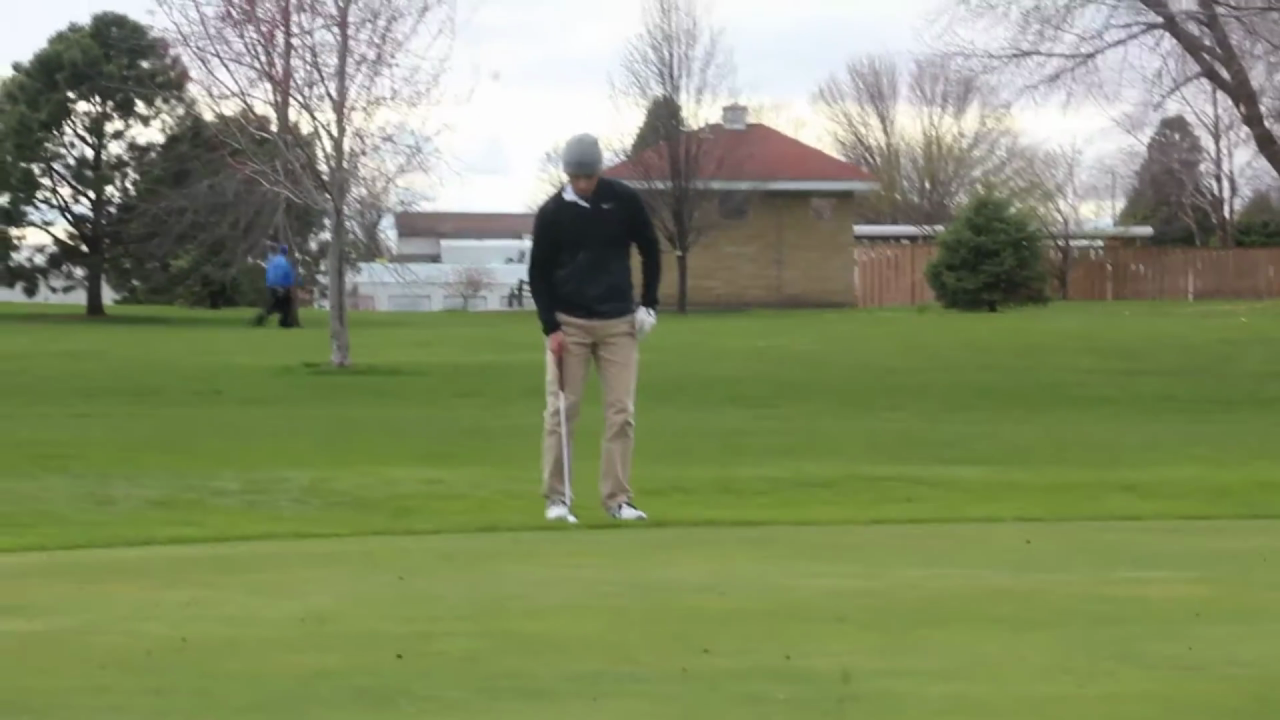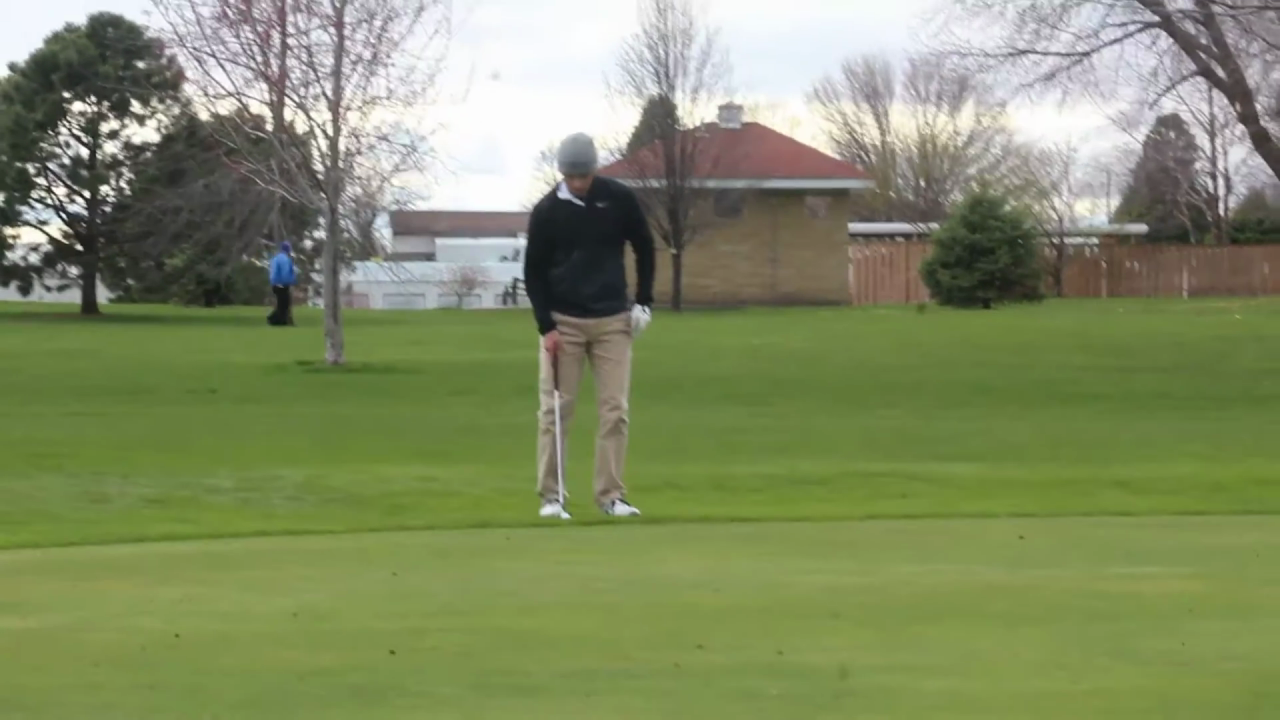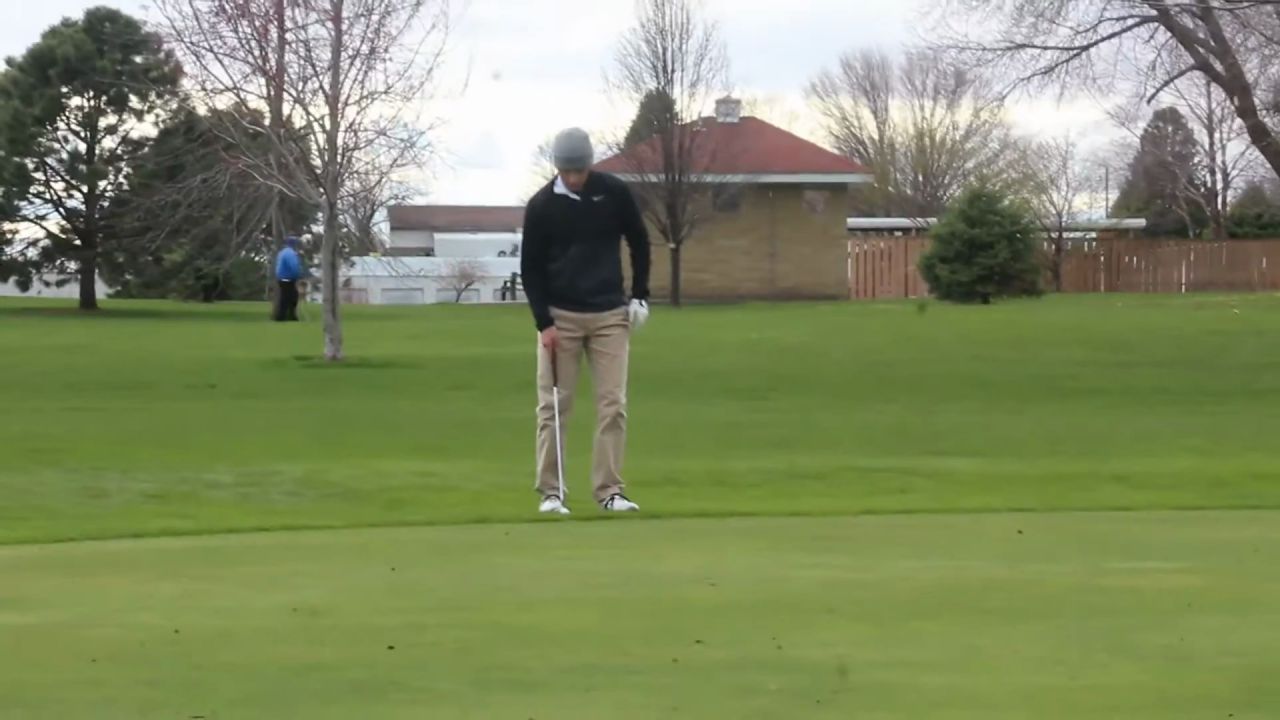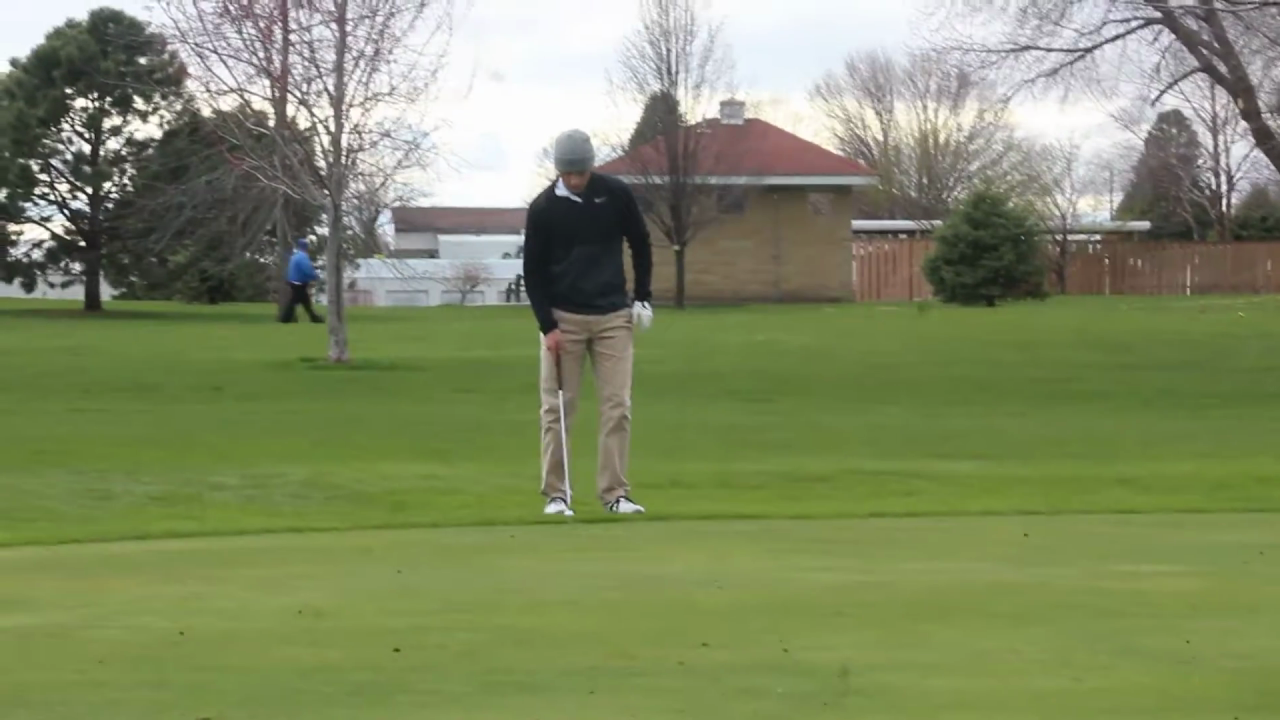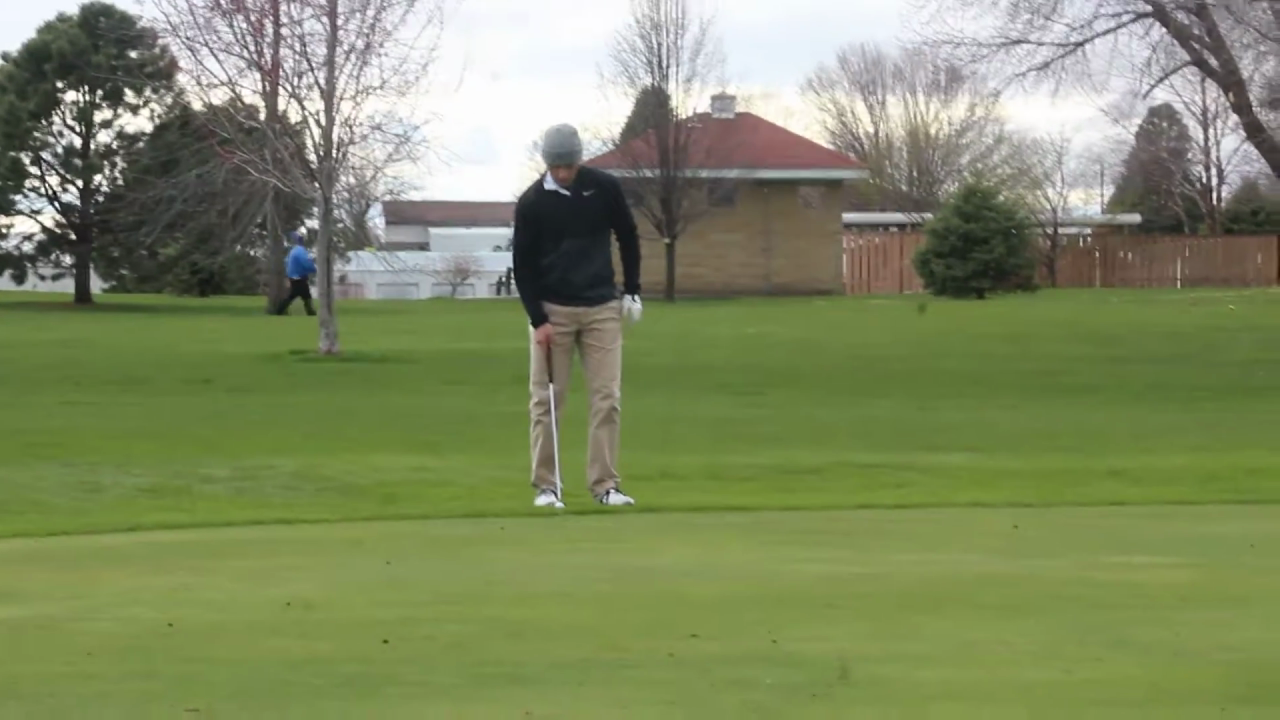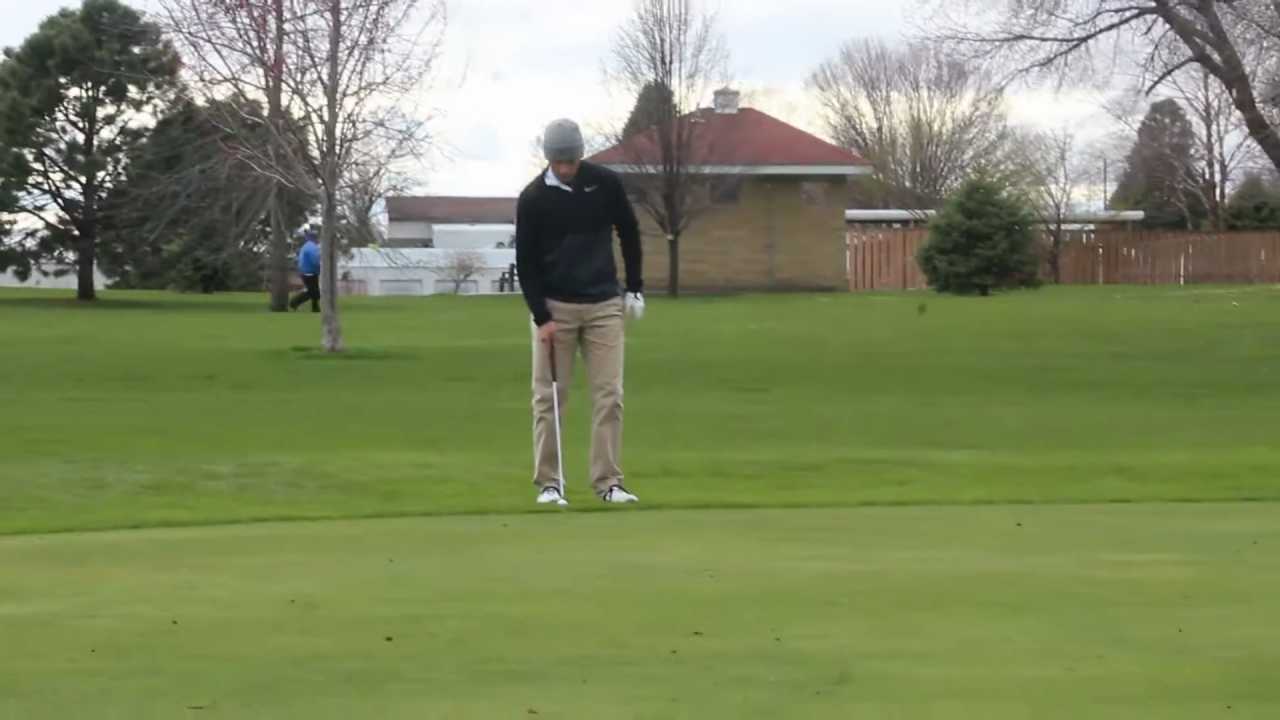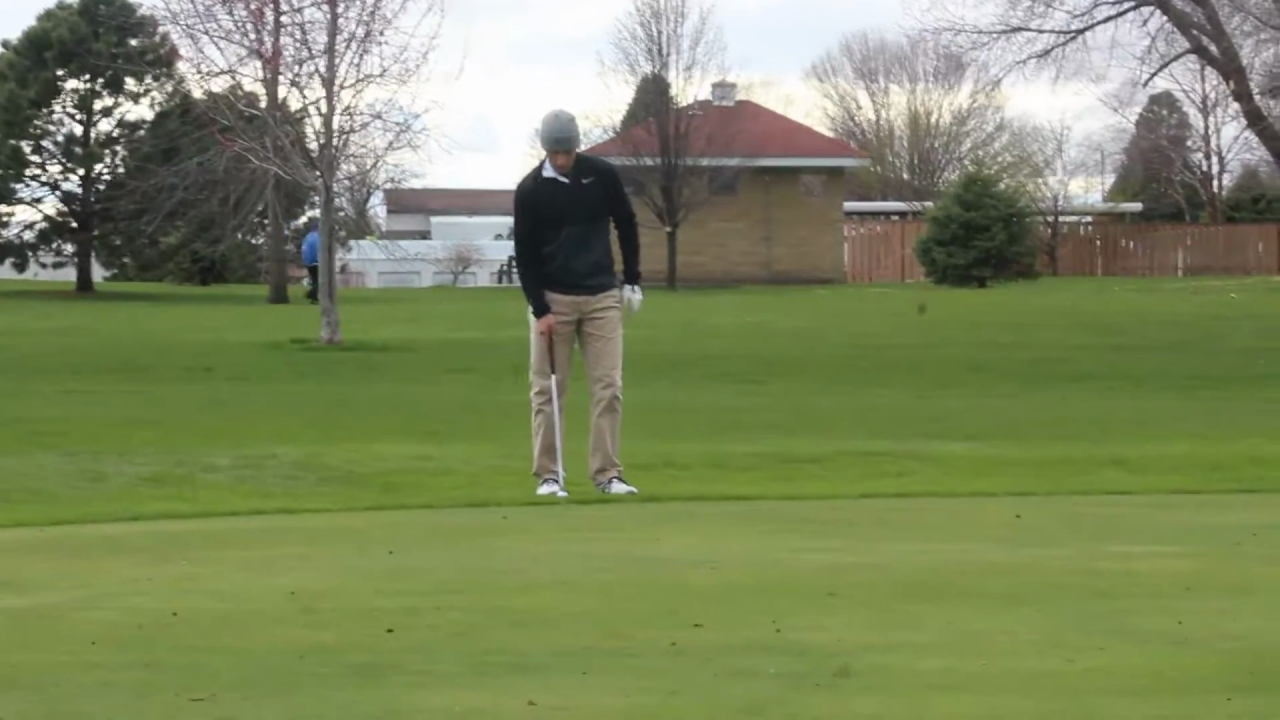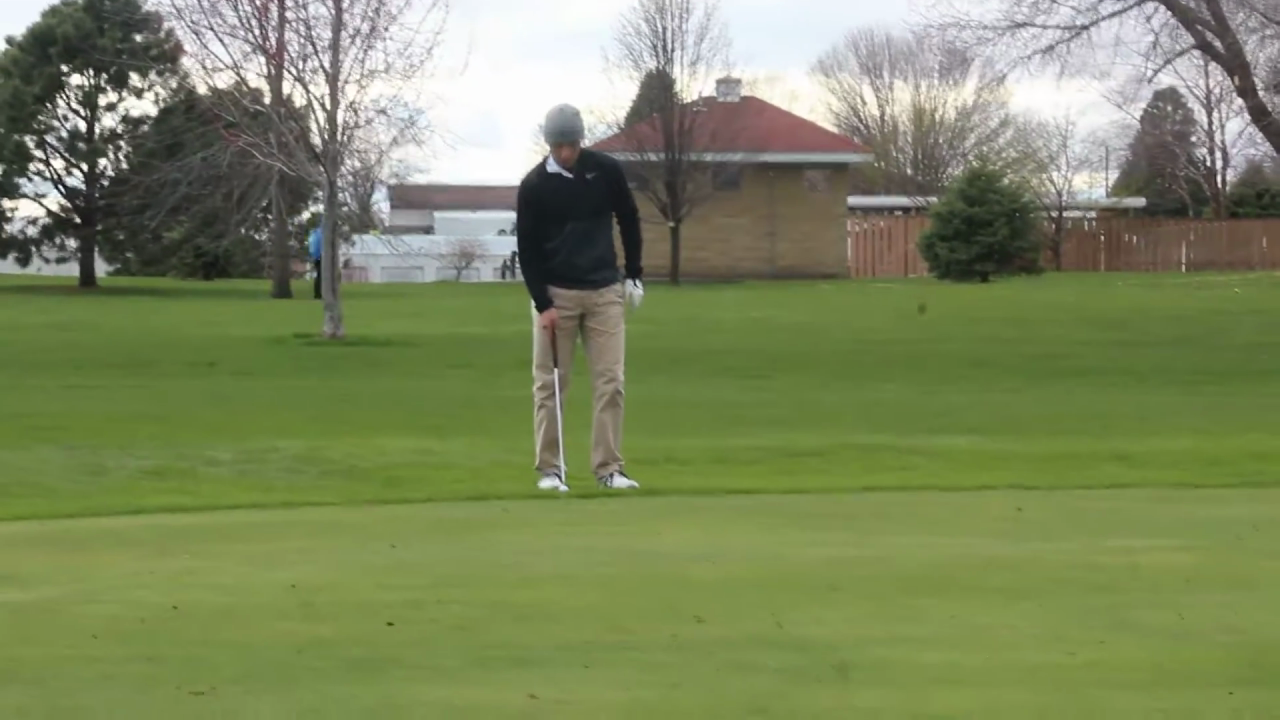
dt=0.1s
person 1, frame 1
left shoulder: (625, 200)
right shoulder: (552, 212)
left elbow: (651, 251)
right elbow: (539, 273)
left wrist: (648, 303)
right wrist: (550, 327)
left hip: (618, 321)
right hip: (568, 322)
left knee: (621, 411)
right knee: (560, 410)
left ankle: (617, 498)
right ankle: (556, 496)
person 1, frame 2
left shoulder: (620, 198)
right shoulder: (546, 210)
left elbow: (644, 248)
right elbow: (534, 272)
left wrist: (643, 301)
right wrist: (545, 326)
left hip: (612, 319)
right hip: (562, 320)
left knee: (615, 409)
right knee: (554, 409)
left ankle: (611, 495)
right ankle: (550, 495)
person 1, frame 3
left shoulder: (615, 192)
right shoulder: (541, 205)
left elbow: (639, 242)
right elbow: (530, 268)
left wrist: (640, 295)
right wrist: (543, 322)
left hip: (609, 314)
right hip: (559, 315)
left knee: (613, 404)
right knee: (552, 404)
left ankle: (609, 490)
right ankle: (550, 490)
person 1, frame 4
left shoulder: (617, 194)
right shoulder: (543, 208)
left elbow: (640, 244)
right elbow: (533, 271)
left wrist: (642, 297)
right wrist: (547, 325)
left hip: (613, 315)
right hip: (562, 317)
left knee: (617, 406)
right knee: (556, 407)
left ankle: (614, 492)
right ankle: (555, 493)
person 1, frame 5
left shoulder: (605, 187)
right shoulder: (531, 202)
left elbow: (628, 236)
right elbow: (523, 265)
left wrist: (632, 290)
right wrist: (537, 319)
left hip: (602, 307)
right hip: (552, 310)
left knee: (606, 398)
right knee: (545, 400)
left ankle: (605, 484)
right ankle: (545, 485)
person 1, frame 6
left shoulder: (606, 182)
right shoulder: (532, 198)
left elbow: (629, 233)
right elbow: (526, 262)
left wrist: (634, 287)
right wrist: (540, 317)
left hip: (604, 304)
right hip: (554, 307)
left knee: (609, 394)
right knee: (548, 396)
left ankle: (608, 481)
right ankle: (548, 482)
person 1, frame 7
left shoulder: (603, 174)
right shoulder: (530, 190)
left elbow: (626, 225)
right elbow: (524, 255)
left wrist: (632, 280)
right wrist: (539, 309)
left hip: (602, 295)
right hip: (552, 299)
left knee: (608, 386)
right knee: (546, 389)
left ankle: (607, 473)
right ankle: (547, 474)
person 1, frame 8
left shoulder: (607, 170)
right shoulder: (533, 185)
left elbow: (629, 220)
right elbow: (527, 249)
left wrist: (634, 275)
right wrist: (542, 303)
left hip: (605, 290)
right hip: (555, 294)
left knee: (610, 381)
right knee: (549, 383)
left ankle: (608, 467)
right ankle: (549, 469)
